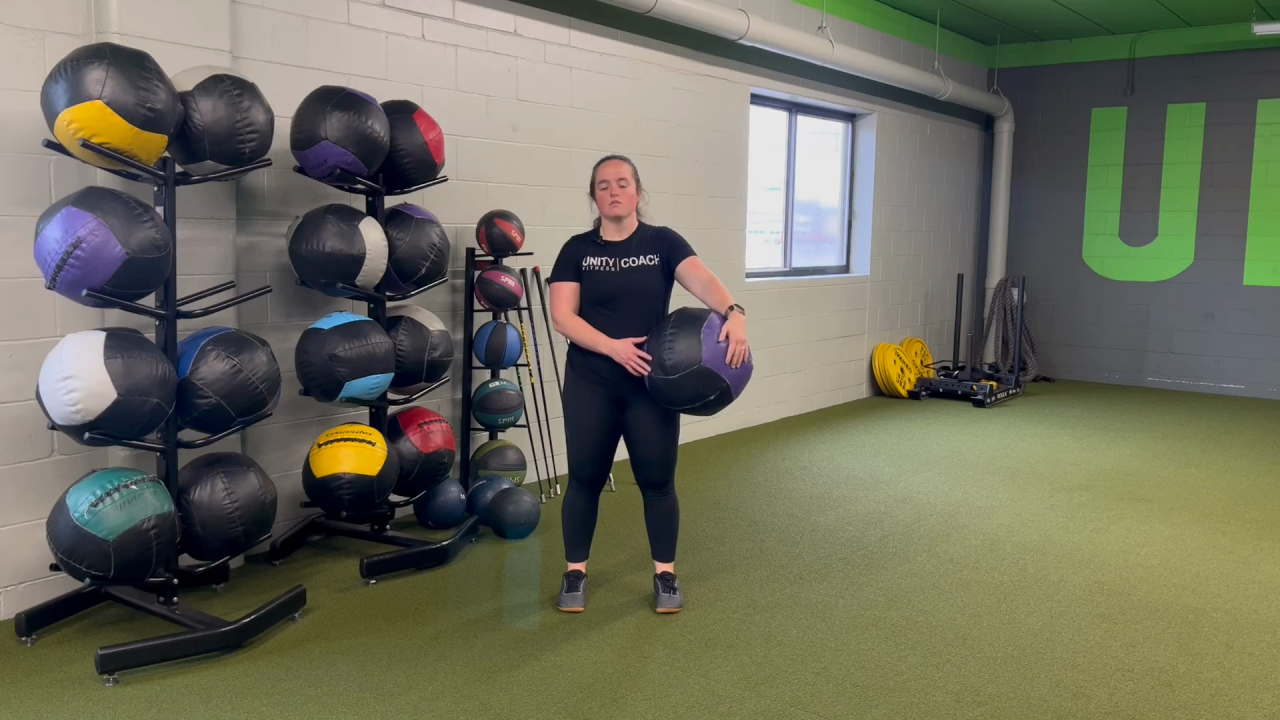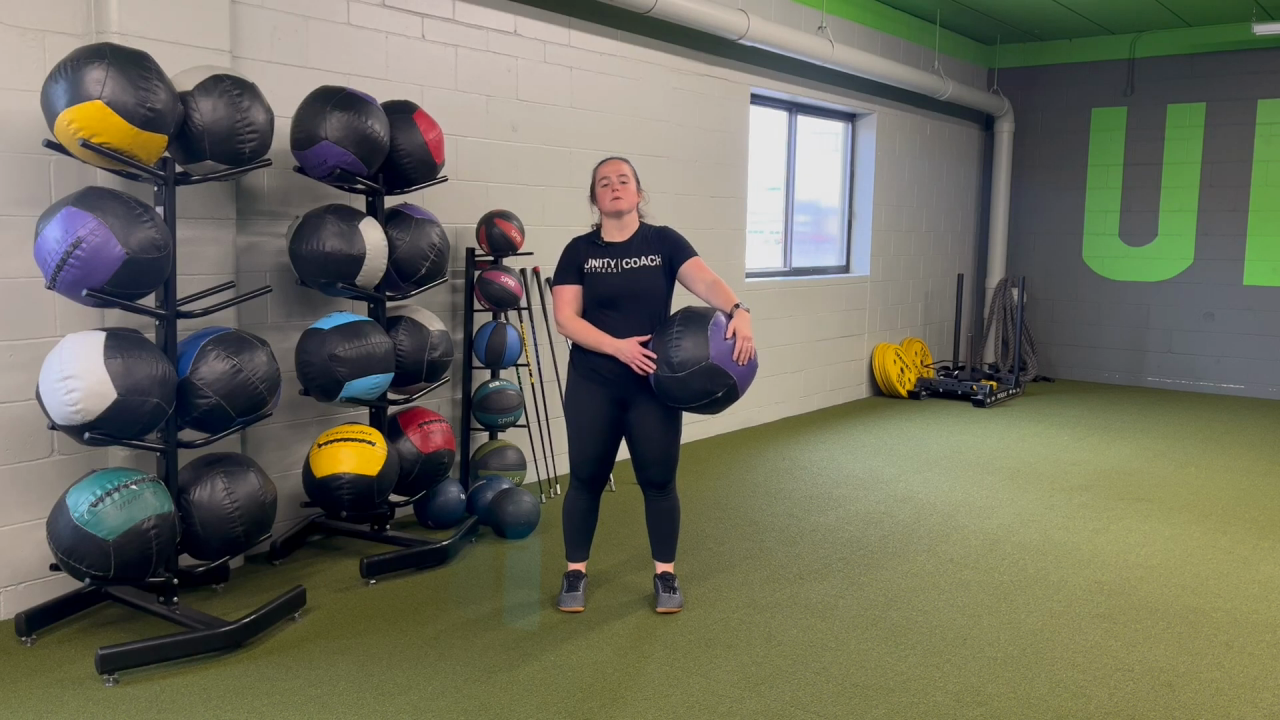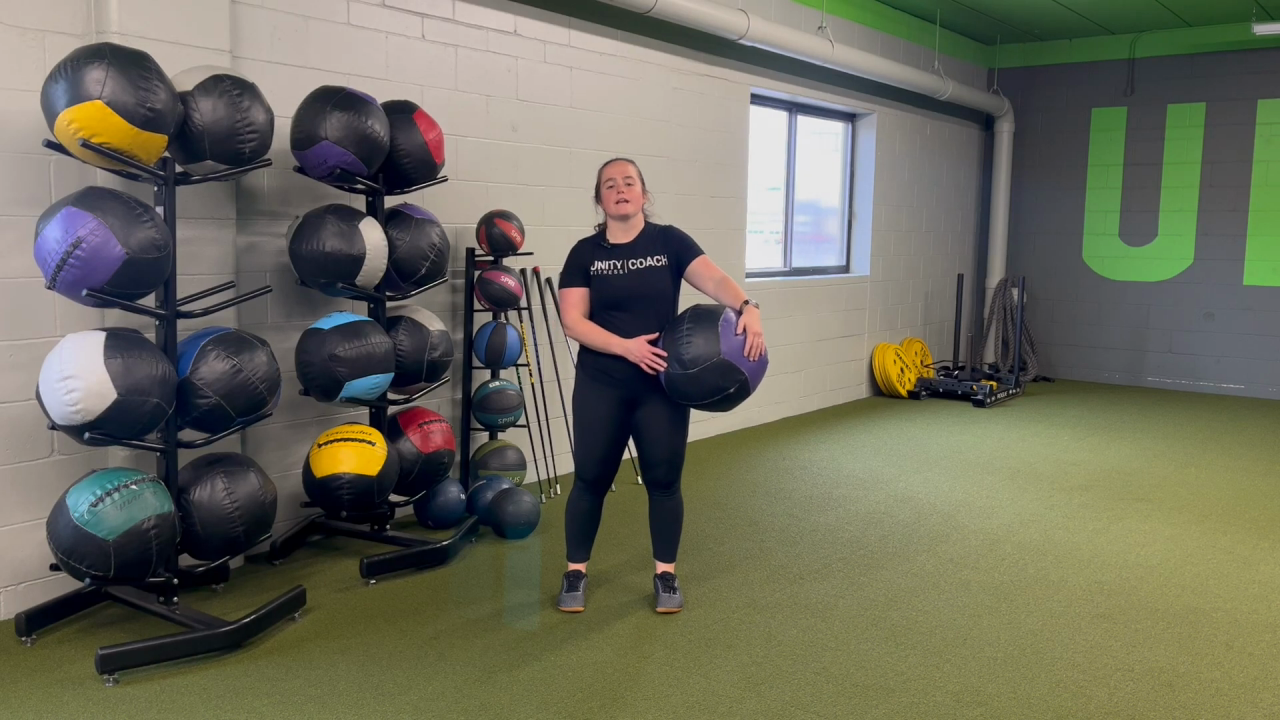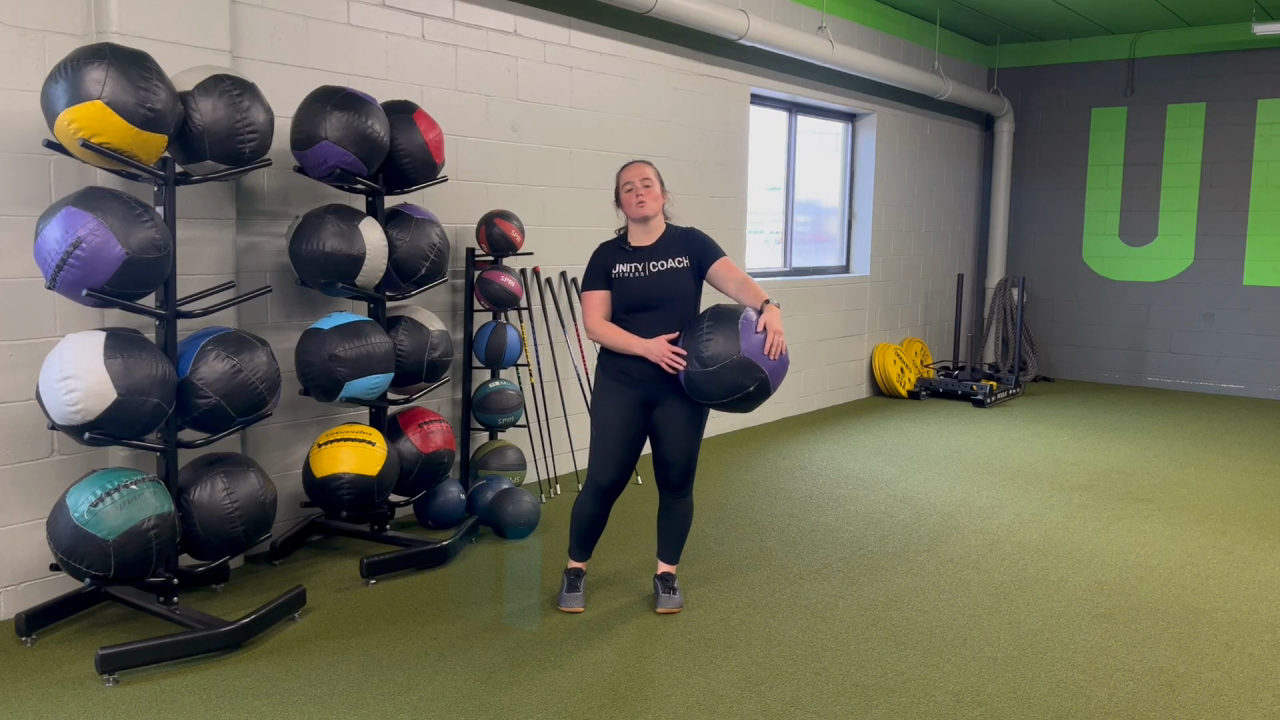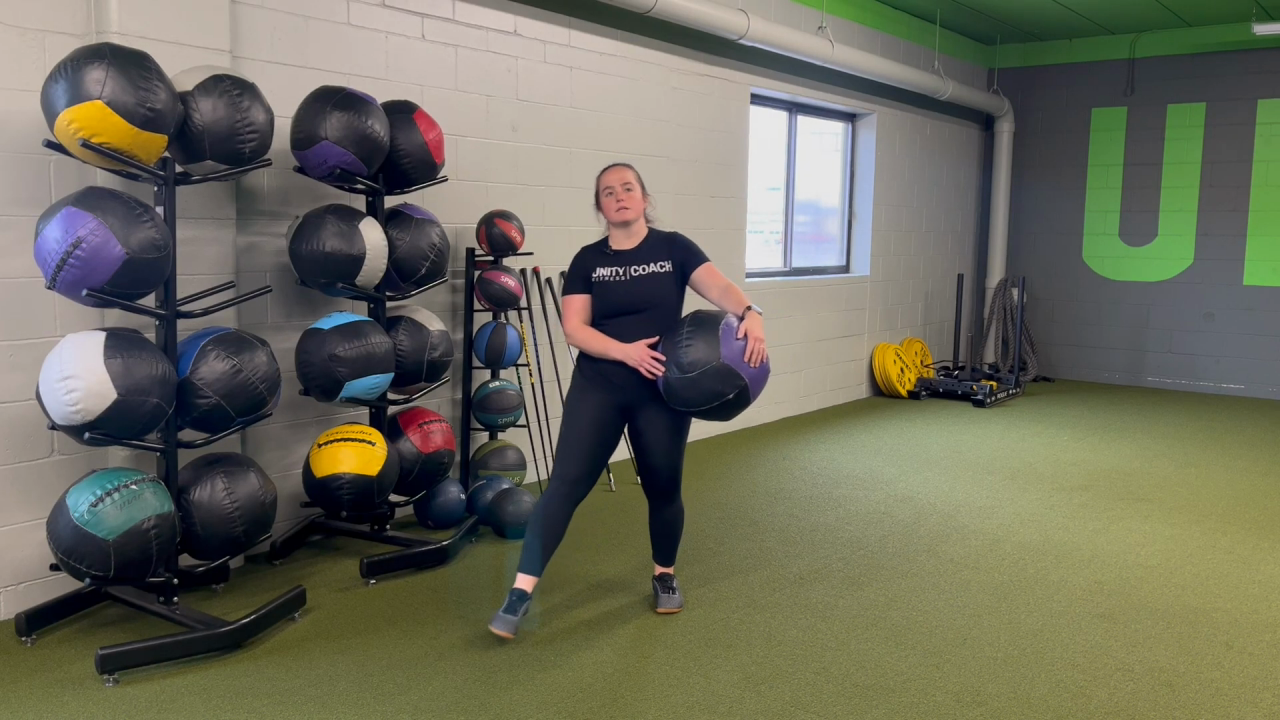
dt=0.5s
person 1, frame 1
left shoulder: (663, 242)
right shoulder: (578, 250)
left elbow: (702, 280)
right elbow: (562, 316)
left wrist: (733, 313)
right wrist: (612, 346)
left hip: (653, 385)
right hip: (590, 385)
left knee: (658, 480)
right knee: (585, 479)
left ankle: (665, 574)
right ankle: (575, 571)
person 1, frame 2
left shoulder: (663, 242)
right shoulder: (579, 251)
left elbow: (705, 281)
right elbow: (566, 319)
left wrist: (738, 312)
right wrist: (617, 346)
left hip: (654, 384)
right hip: (592, 386)
left knee: (659, 480)
right knee: (587, 478)
left ankle: (665, 574)
right ankle: (575, 571)
person 1, frame 3
left shoulder: (669, 241)
right shoulder: (585, 253)
left elbow: (713, 279)
right elbow: (573, 321)
left wrist: (747, 307)
right wrist: (626, 346)
left hip: (662, 385)
right hip: (600, 386)
left knee: (664, 479)
right knee: (591, 480)
left ankle: (665, 574)
right ankle: (575, 572)
person 1, frame 4
left shoulder: (691, 243)
right shoulder: (606, 256)
left elbow: (735, 280)
right elbow: (595, 325)
left wrist: (768, 307)
right wrist: (646, 346)
left hip: (682, 387)
right hip: (620, 386)
left knee: (676, 482)
right knee: (604, 480)
left ankle: (666, 575)
right ankle: (575, 569)
person 1, frame 5
left shoulder: (673, 248)
right shoulder: (587, 261)
left elbow: (718, 286)
right elbow: (574, 329)
left wrist: (749, 314)
right wrist: (625, 351)
left hip: (661, 392)
right hip: (596, 389)
left knee: (663, 487)
right knee: (566, 484)
left ankle: (664, 575)
right ankle: (521, 591)
